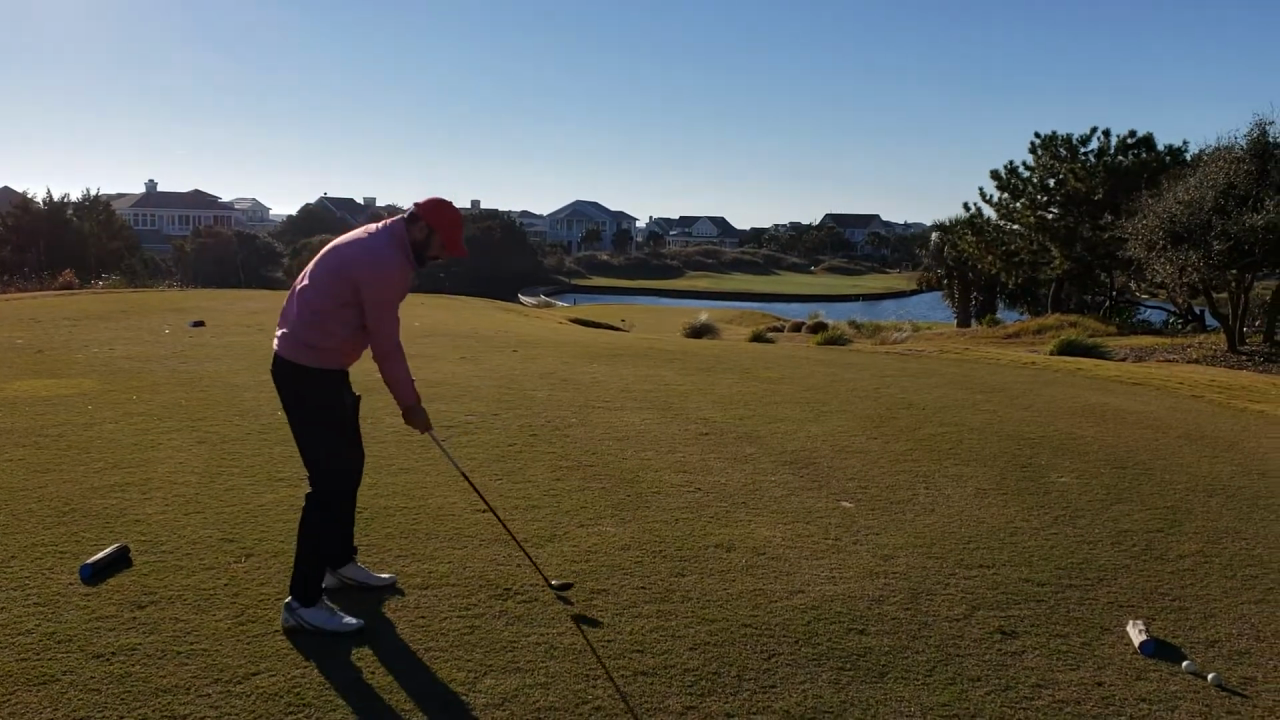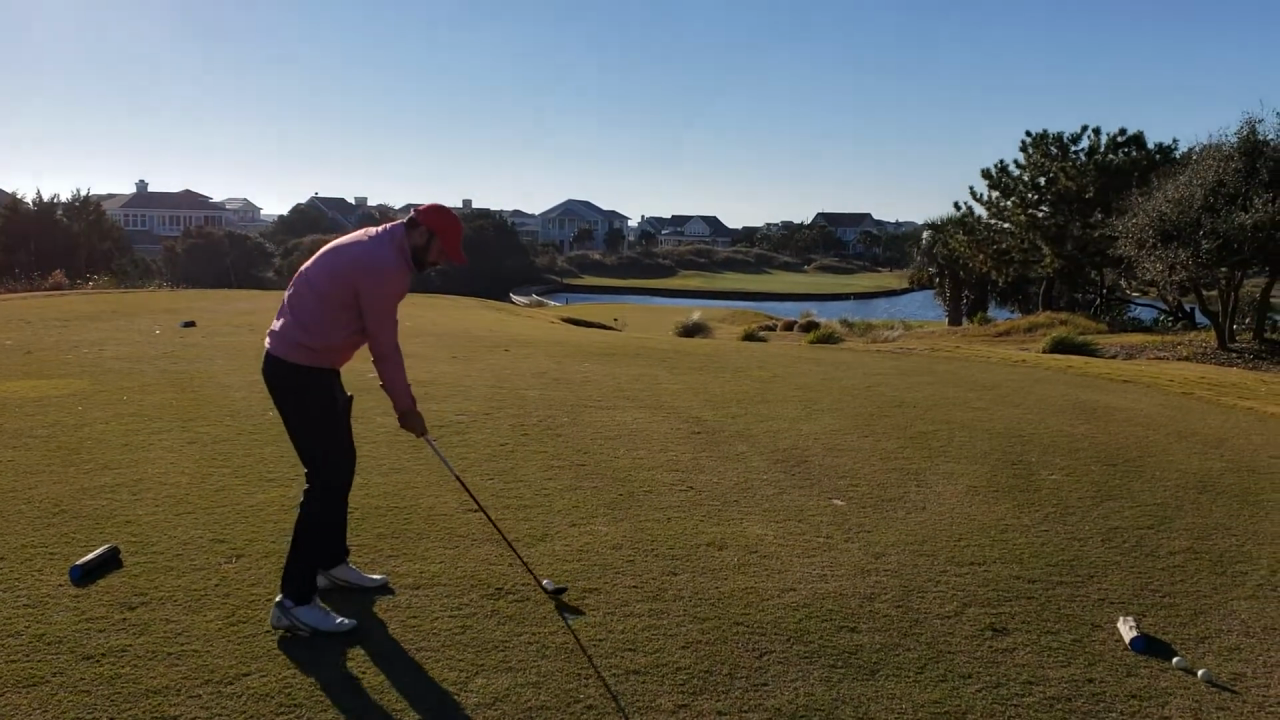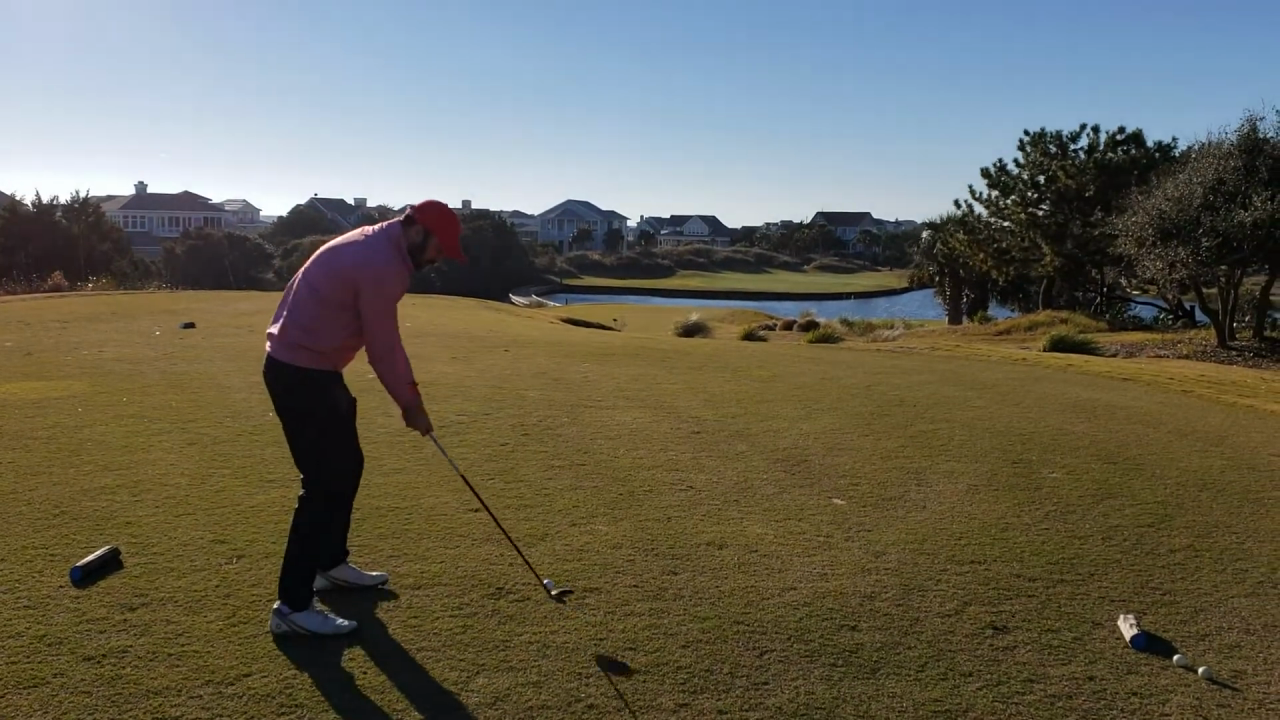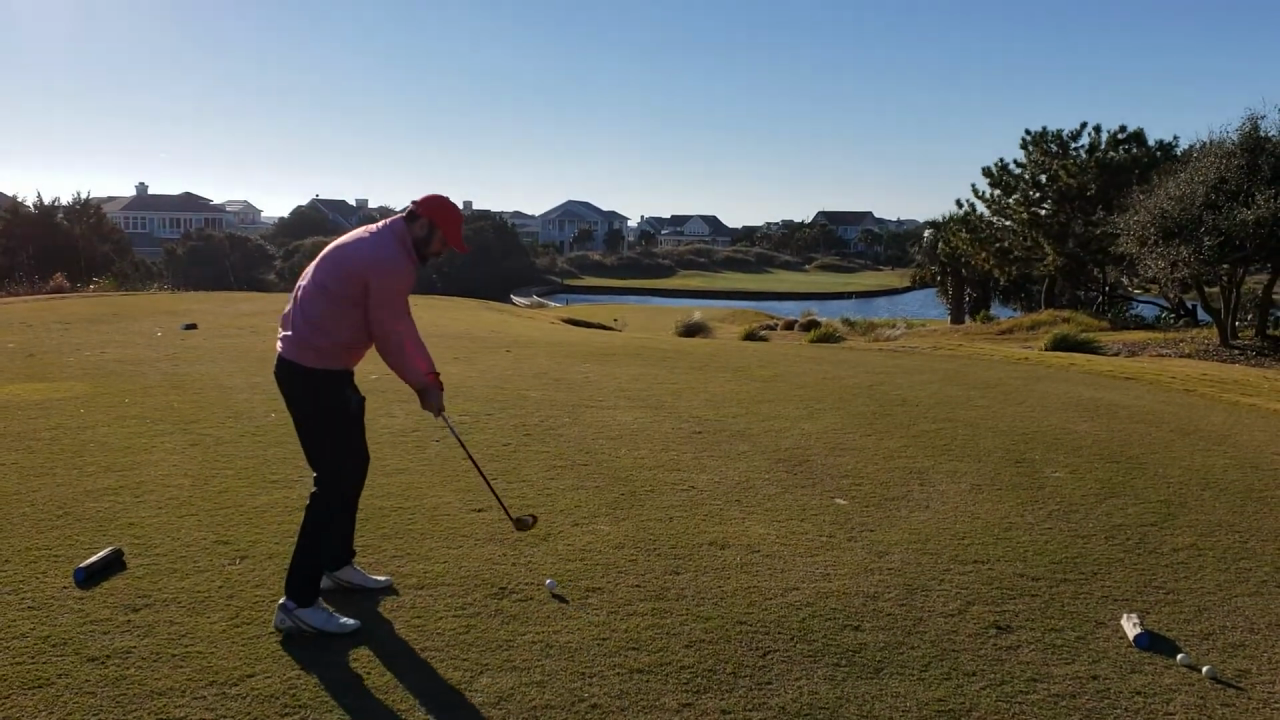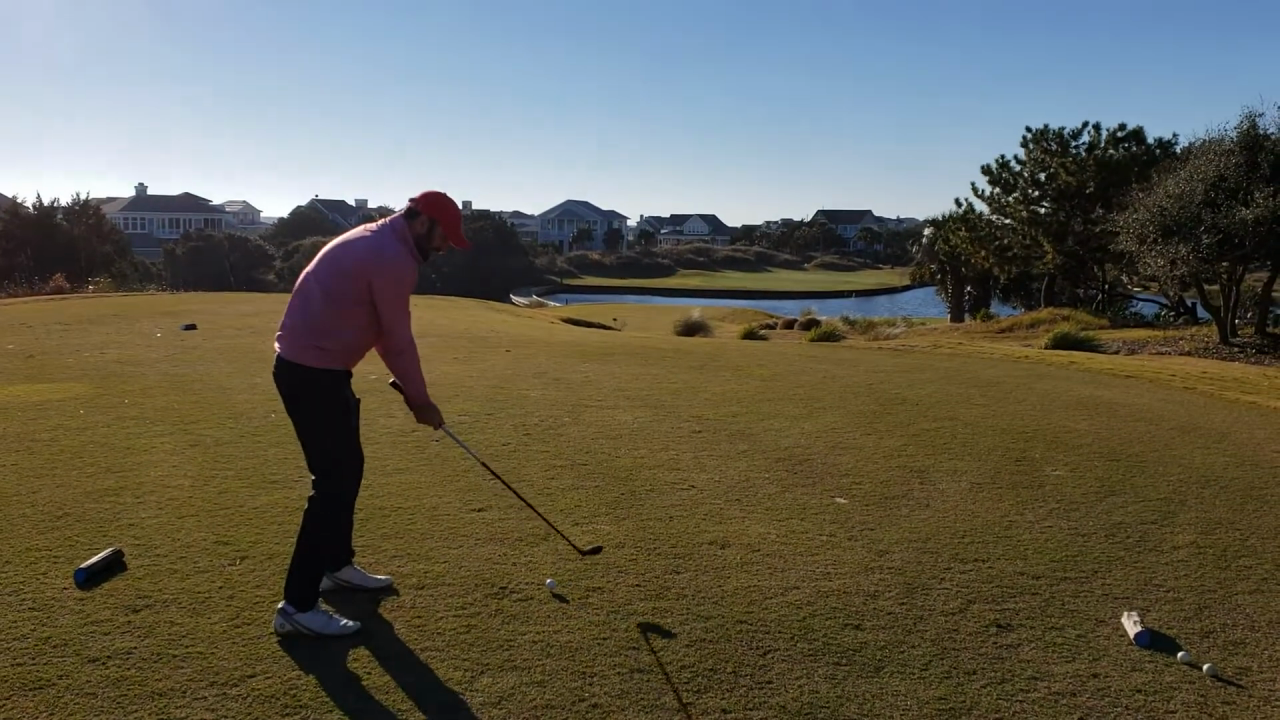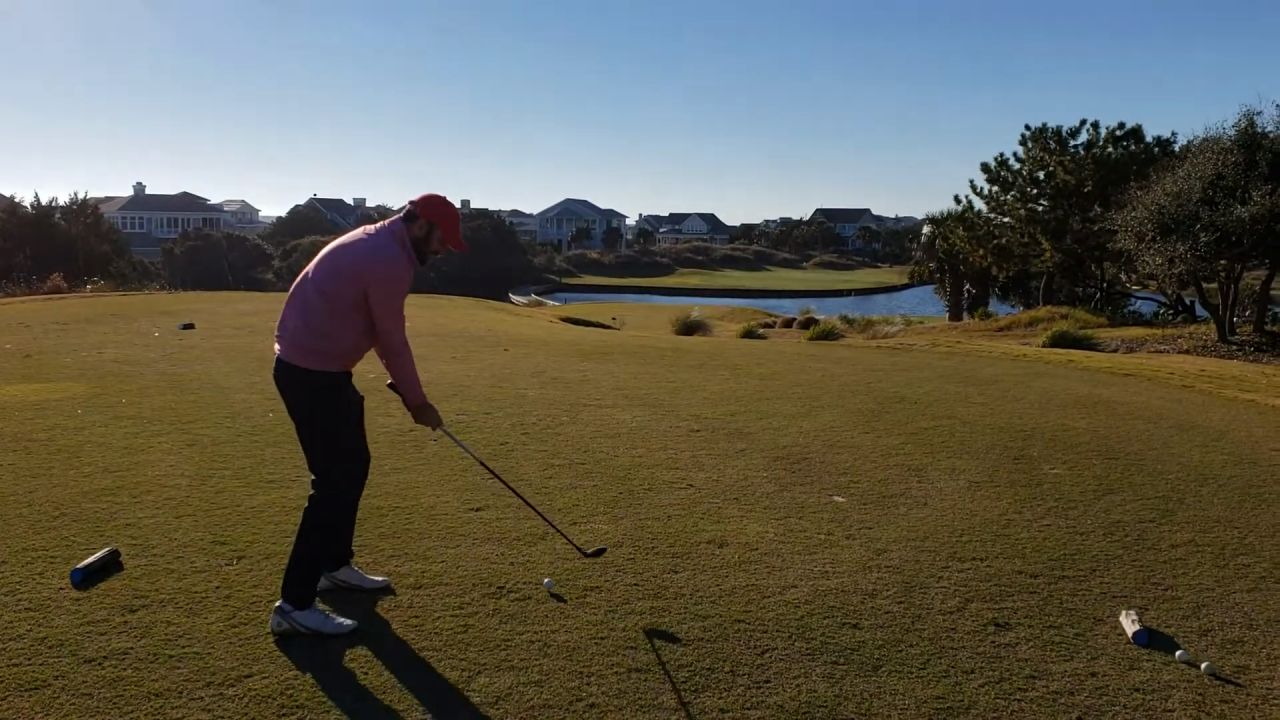
dt=0.3s
person 1, frame 1
left shoulder: (381, 246)
right shoulder: (383, 260)
left elbow: (382, 339)
right elbow: (386, 344)
left wrist: (407, 394)
right wrist: (410, 403)
left hip: (319, 364)
right hip: (306, 369)
left knee: (348, 465)
right knee: (332, 477)
left ankle: (338, 562)
right ankle: (303, 600)
person 1, frame 2
left shoulder: (380, 250)
right shoulder: (383, 265)
left elbow: (381, 343)
right elbow: (384, 347)
left wrist: (403, 397)
right wrist: (406, 407)
left hip: (308, 362)
right hip: (298, 367)
left knee: (339, 466)
right knee: (329, 475)
left ankle: (330, 563)
right ankle: (295, 599)
person 1, frame 3
left shoulder: (378, 249)
right shoulder: (381, 264)
left elbow: (386, 335)
right elbow: (381, 349)
left wrist: (410, 390)
right wrist: (409, 403)
left hip: (312, 367)
right hip: (299, 371)
left knee: (346, 466)
right knee: (325, 481)
left ankle: (330, 563)
right ankle: (292, 605)
person 1, frame 4
left shoulder: (383, 247)
right shoulder: (387, 260)
left elbow: (401, 324)
right elbow: (389, 340)
left wrist: (430, 376)
right wrist: (423, 388)
left hip: (322, 366)
right hip: (311, 371)
left knee: (352, 466)
right knee: (335, 479)
left ankle: (336, 565)
right ankle: (298, 601)
person 1, frame 5
left shoulder: (376, 242)
right shoulder: (393, 259)
left elbow: (385, 333)
right elbow: (399, 341)
left wrist: (410, 389)
right wrist: (421, 400)
left hip: (309, 365)
right hip: (312, 373)
left knee: (345, 470)
right knee: (335, 482)
left ankle: (335, 565)
right ankle: (297, 605)
person 1, frame 6
left shoulder: (374, 244)
right shoulder: (389, 263)
left elbow: (383, 336)
right elbow: (394, 342)
left wrist: (407, 390)
right wrist: (417, 401)
left hip: (313, 366)
right hip: (313, 374)
left knee: (351, 467)
right knee: (335, 482)
left ankle: (334, 565)
right ankle: (294, 604)
